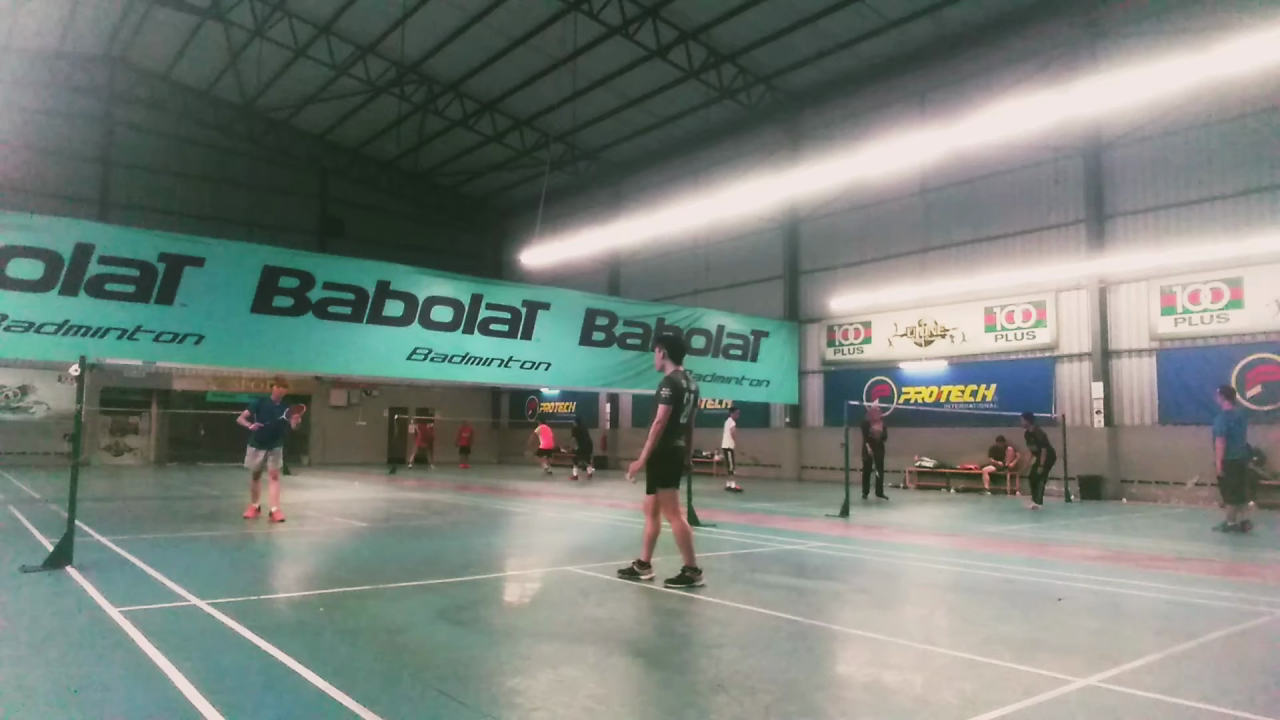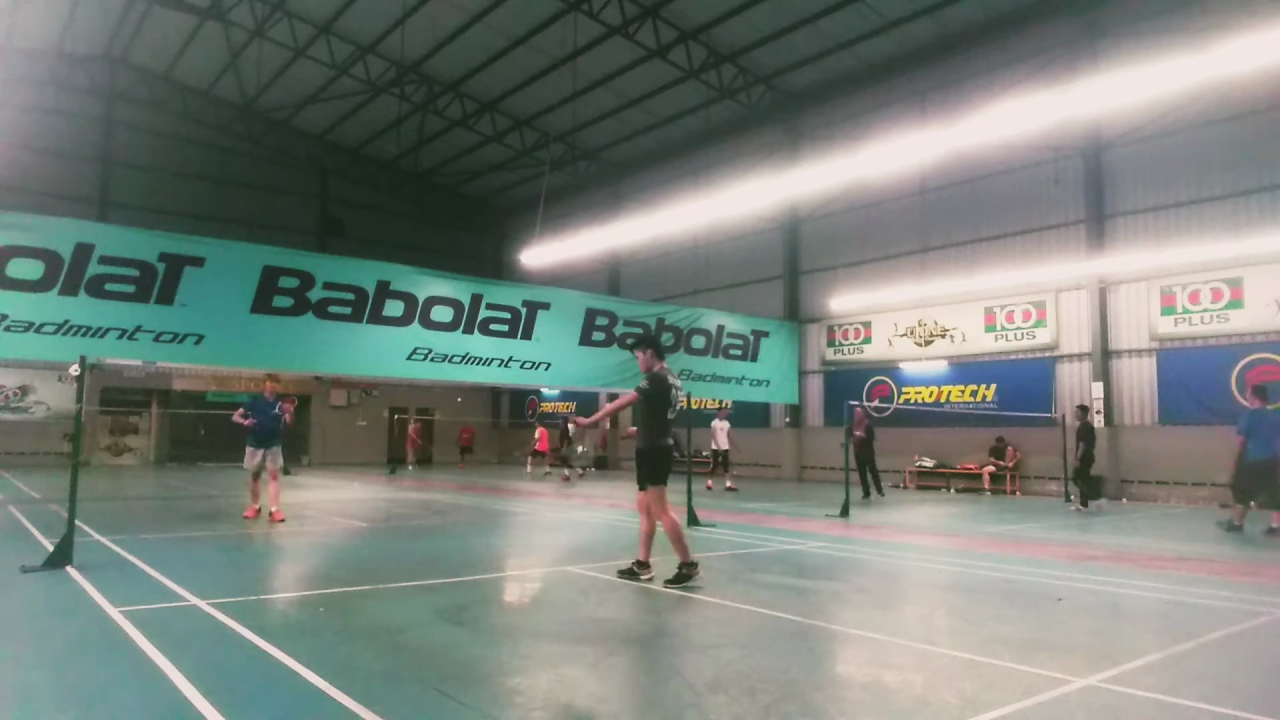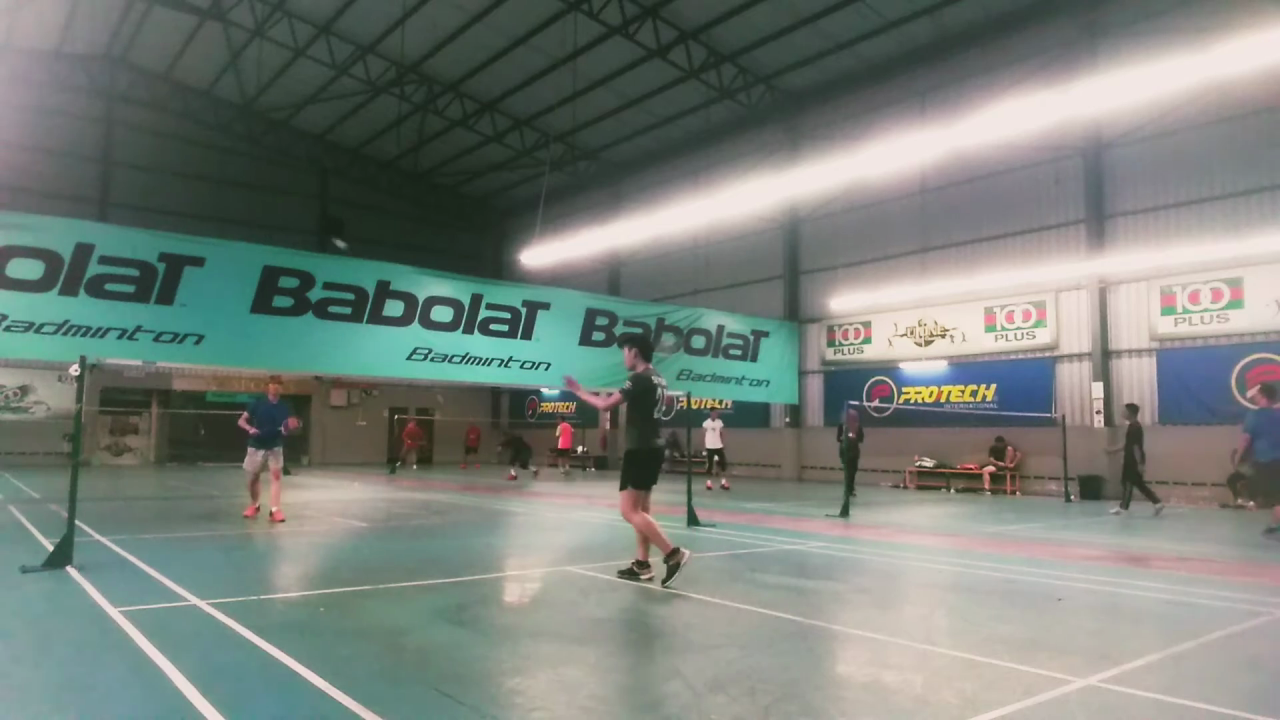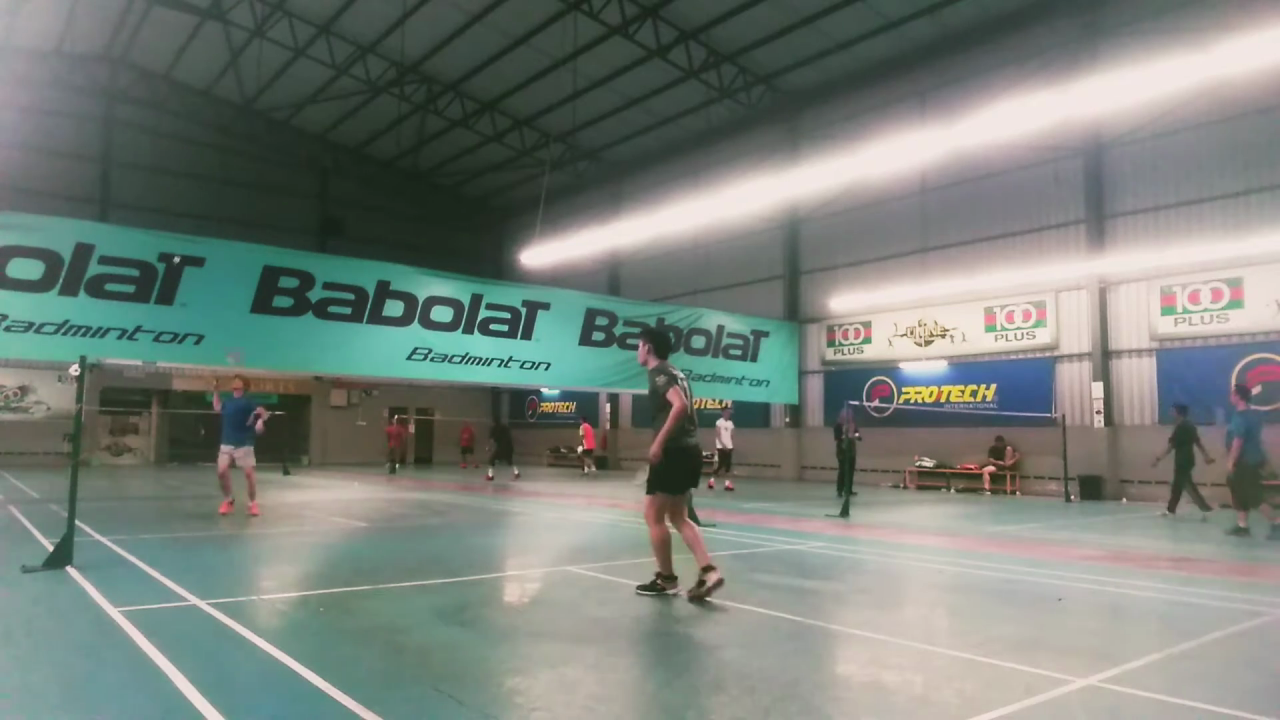
dt=0.5s
person 1, frame 1
left shoulder: (670, 382)
right shoulder: (690, 382)
left elbow: (660, 422)
right elbow: (689, 424)
left wrist: (641, 458)
right wrist: (687, 456)
left hip: (663, 454)
right hip: (675, 453)
left knee: (673, 514)
right knee: (651, 509)
left ankle: (692, 571)
right ankle: (643, 565)
person 1, frame 2
left shoulder: (656, 378)
right shoulder: (671, 379)
left elbow: (622, 404)
left wrist: (590, 421)
right wrist: (639, 429)
left hip: (652, 450)
right hip: (659, 448)
left knee: (661, 511)
right knee: (645, 508)
left ankle: (688, 565)
right ankle: (642, 565)
person 1, frame 3
left shoulder: (639, 379)
right shoulder: (657, 379)
left elbow: (607, 404)
left wrist: (579, 391)
left hip: (640, 450)
right hip: (653, 449)
left knee: (630, 511)
right knee: (641, 510)
left ankle: (673, 554)
right ankle: (642, 564)
person 1, frame 4
left shoulder: (658, 372)
right shoulder: (676, 373)
left elbow: (680, 406)
left wrist: (657, 442)
left hip: (673, 451)
right hip: (690, 450)
left knee: (653, 517)
right knee: (678, 516)
left ankle: (666, 579)
right ankle: (708, 571)
